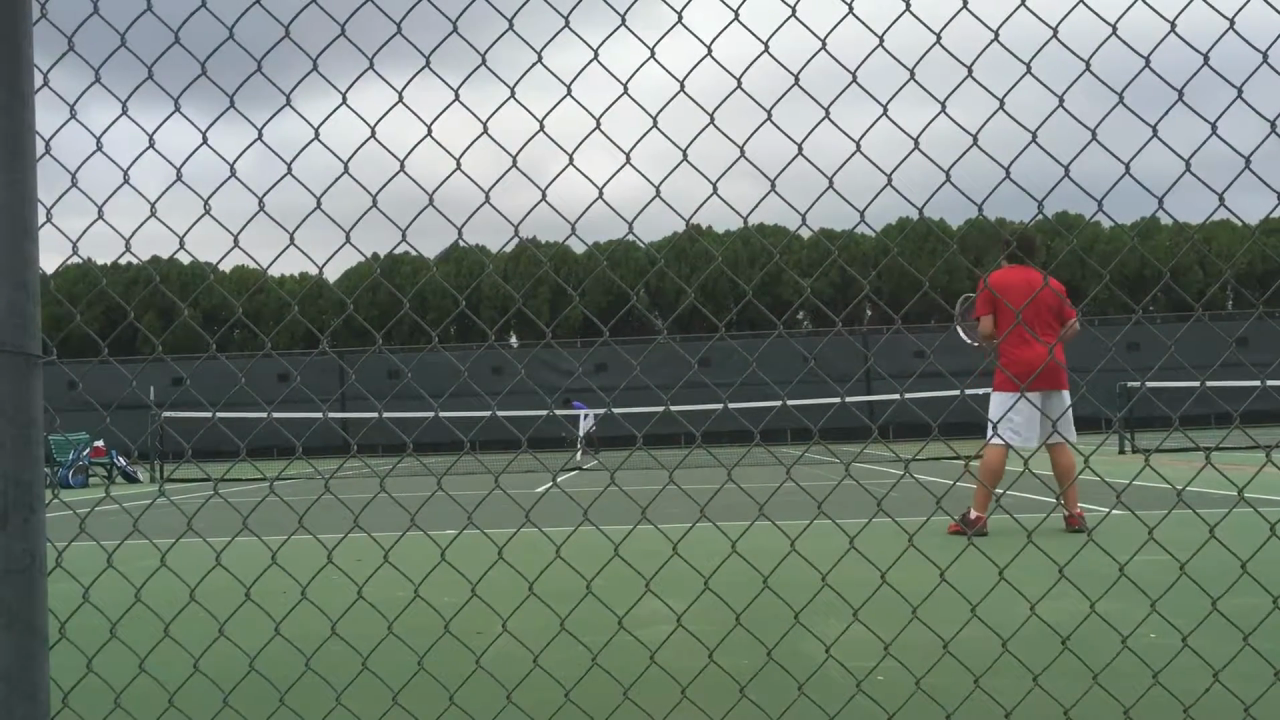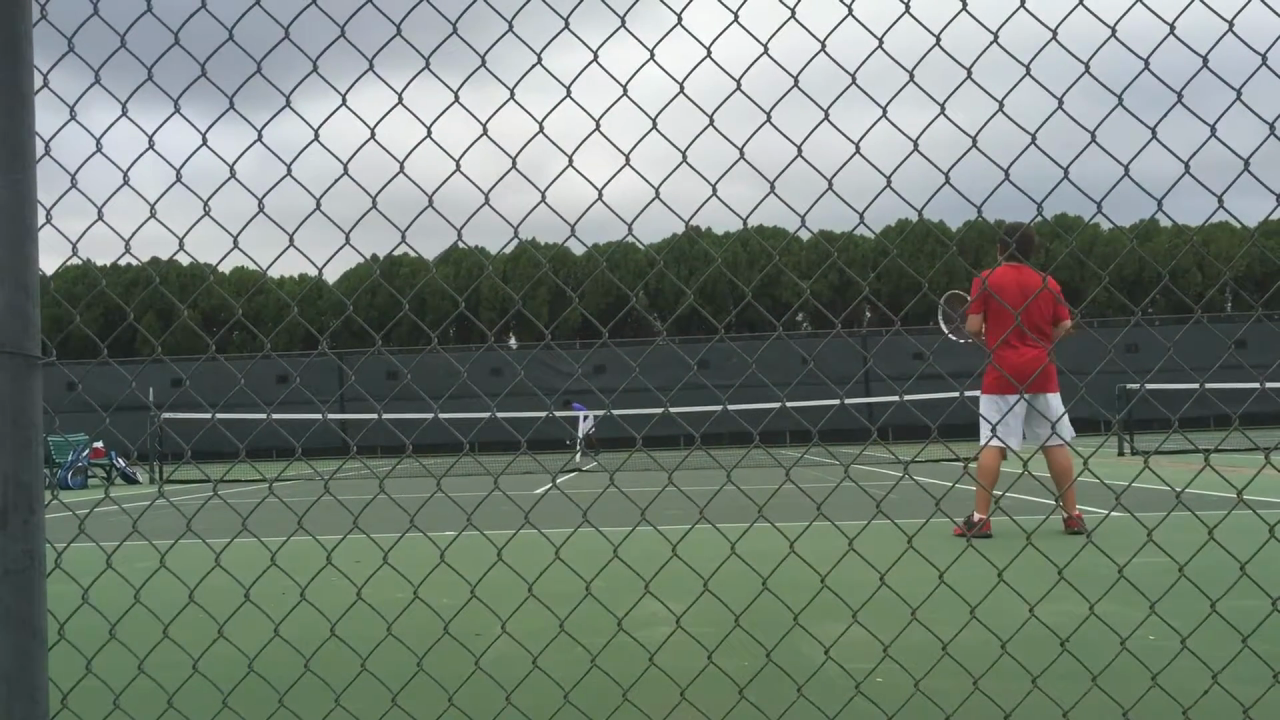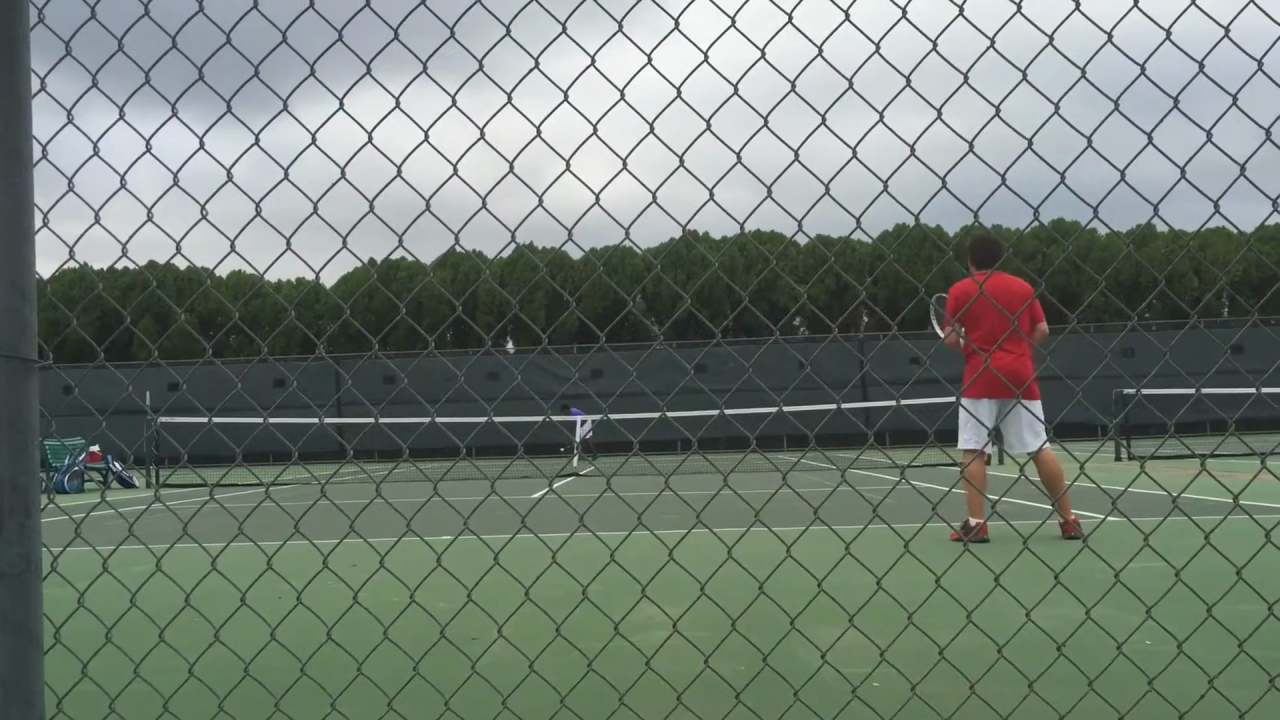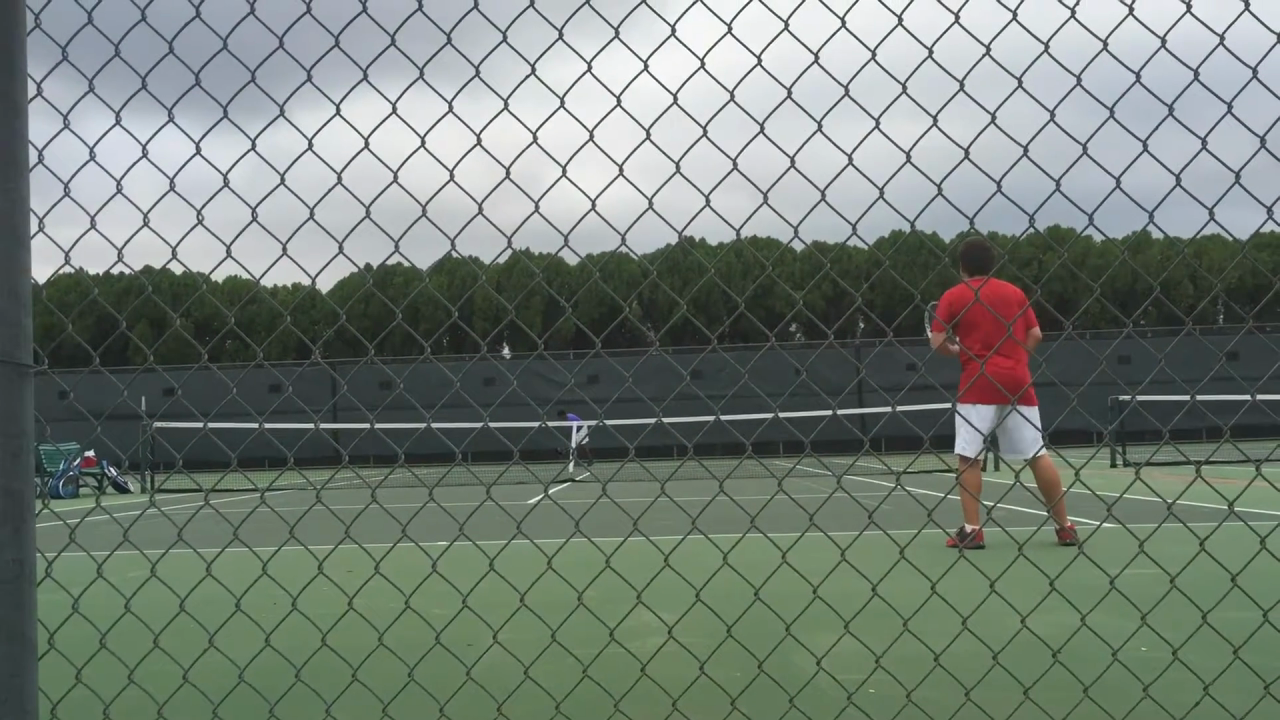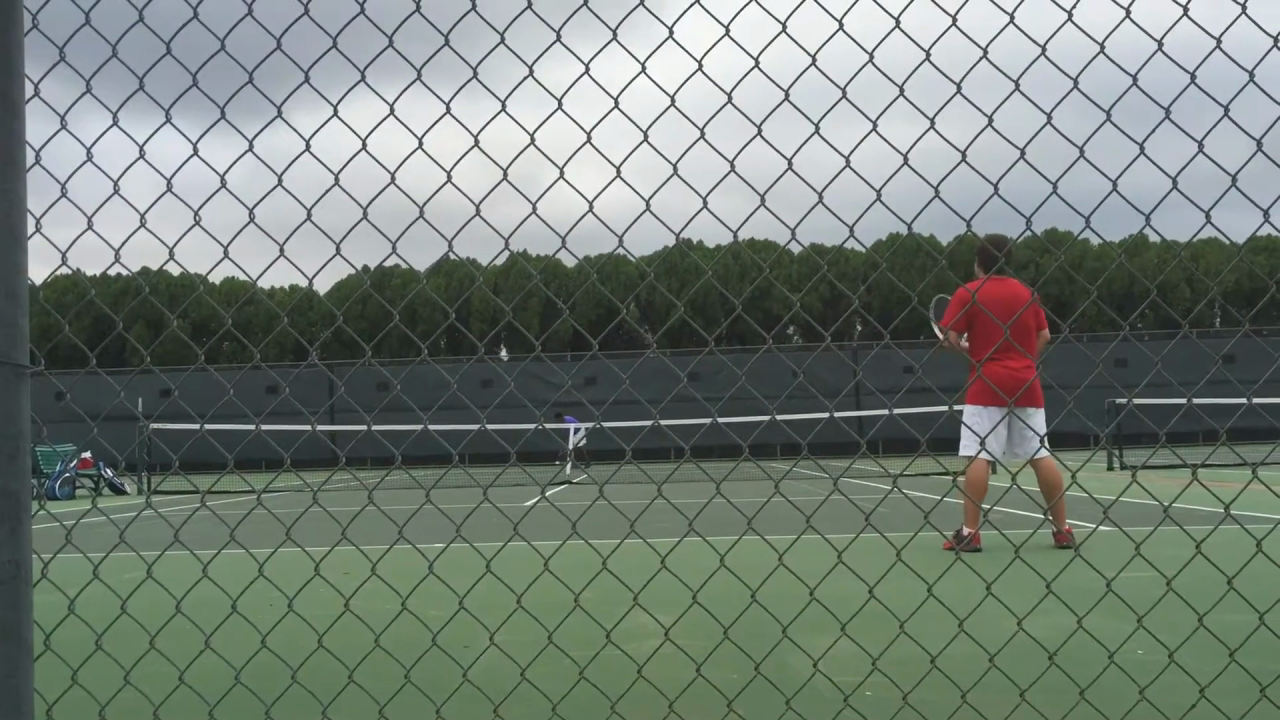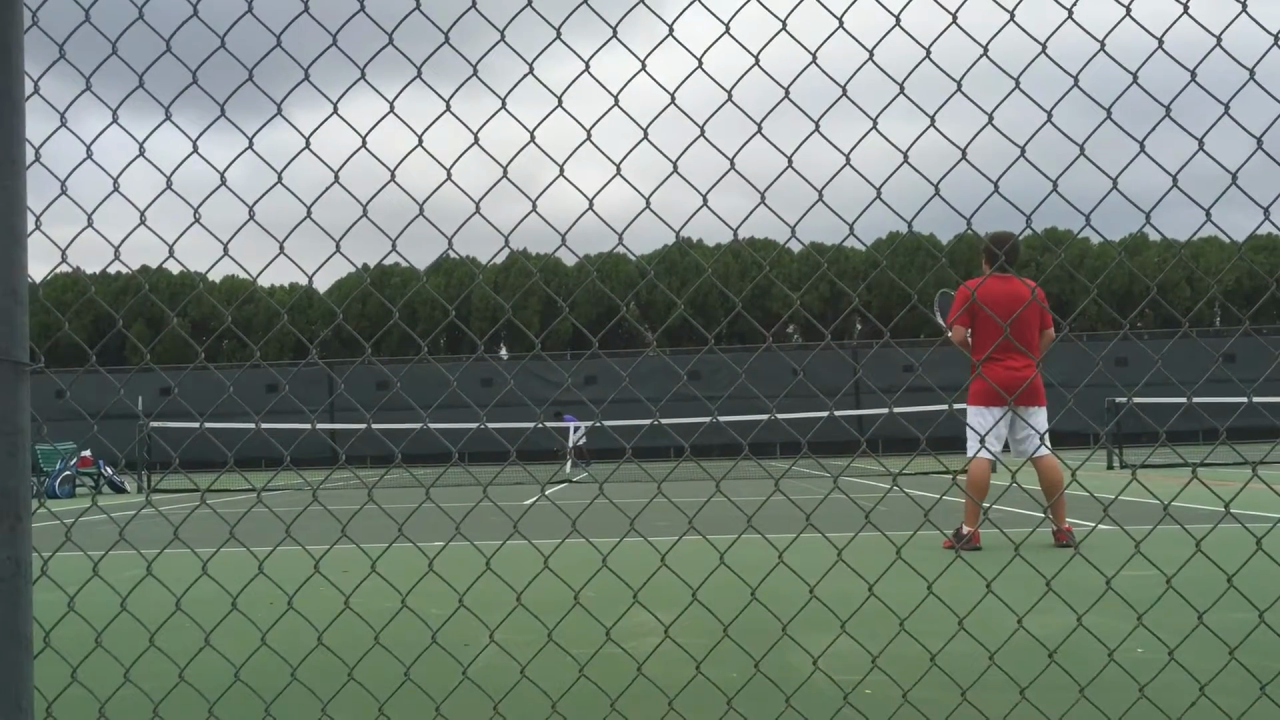
dt=0.3s
person 1, frame 1
left shoulder: (991, 282)
right shoulder: (1052, 283)
left elbow: (986, 331)
right elbow: (1073, 327)
left wrist: (994, 341)
left hip: (1014, 371)
right hip: (1052, 369)
left knee: (997, 442)
right knee: (1059, 441)
left ankle: (977, 515)
right ankle: (1073, 513)
person 1, frame 2
left shoulder: (984, 281)
right shoulder: (1047, 283)
left elbow: (973, 328)
right elbow: (1064, 328)
left hip: (1001, 374)
right hip: (1041, 373)
left knee: (992, 445)
right knee: (1055, 443)
left ankle: (981, 518)
right ankle: (1072, 515)
person 1, frame 3
left shoulder: (960, 290)
right shoulder: (1023, 287)
left elbow: (951, 338)
right elbow: (1042, 331)
left hip: (982, 379)
right hip: (1021, 377)
left knee: (974, 449)
right knee: (1040, 448)
left ankle: (976, 523)
right ankle: (1068, 519)
person 1, frame 4
left shoulder: (954, 296)
right shoulder: (1015, 292)
left elbow: (937, 343)
right elbow: (1035, 335)
left hip: (980, 385)
right hip: (1018, 382)
left knee: (969, 456)
right knee: (1038, 454)
left ankle: (972, 529)
right ankle: (1064, 526)
person 1, frame 5
left shoulder: (967, 294)
right shoulder: (1028, 293)
left elbow: (949, 339)
right elbow: (1044, 336)
left hip: (987, 386)
right hip: (1026, 384)
left knee: (978, 457)
right knee: (1041, 455)
left ankle: (970, 532)
right ankle: (1062, 529)
person 1, frame 6
left shoulder: (971, 290)
right shoulder: (1033, 291)
left elbow: (957, 336)
right elbow: (1049, 335)
left hip: (988, 385)
right hip: (1028, 384)
left knee: (980, 455)
right knee: (1043, 454)
left ankle: (970, 531)
right ankle: (1062, 528)
